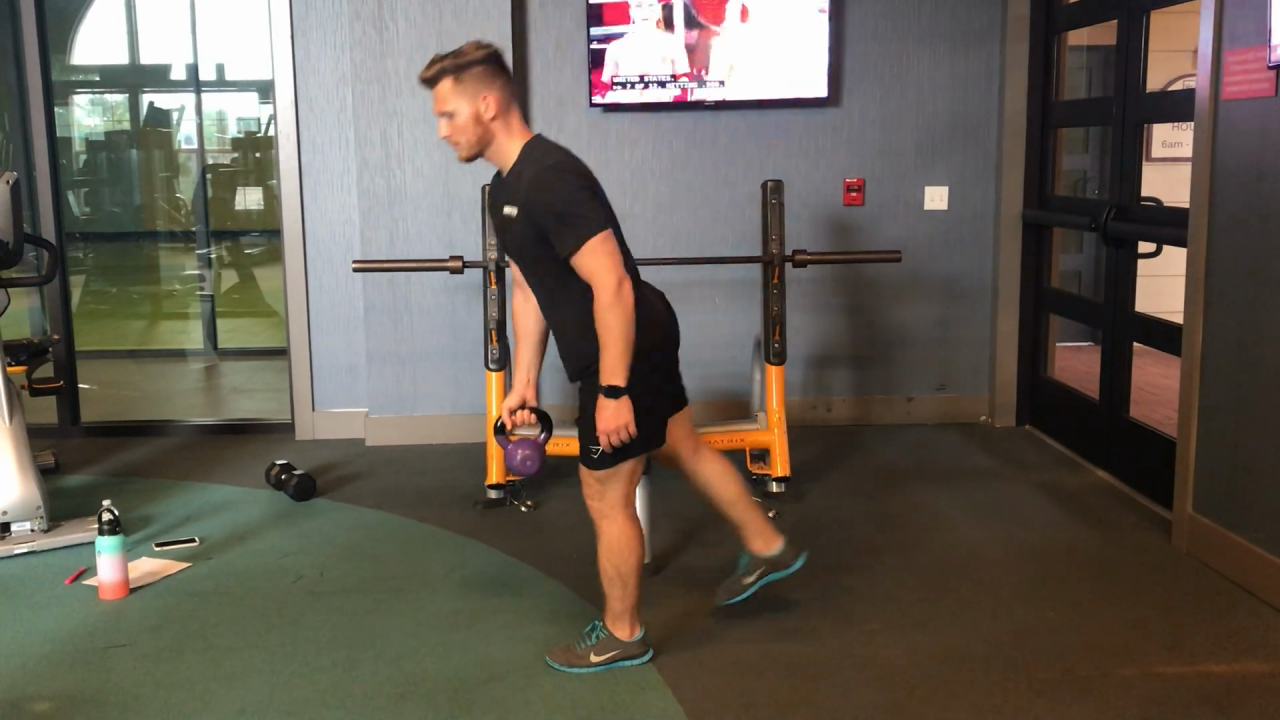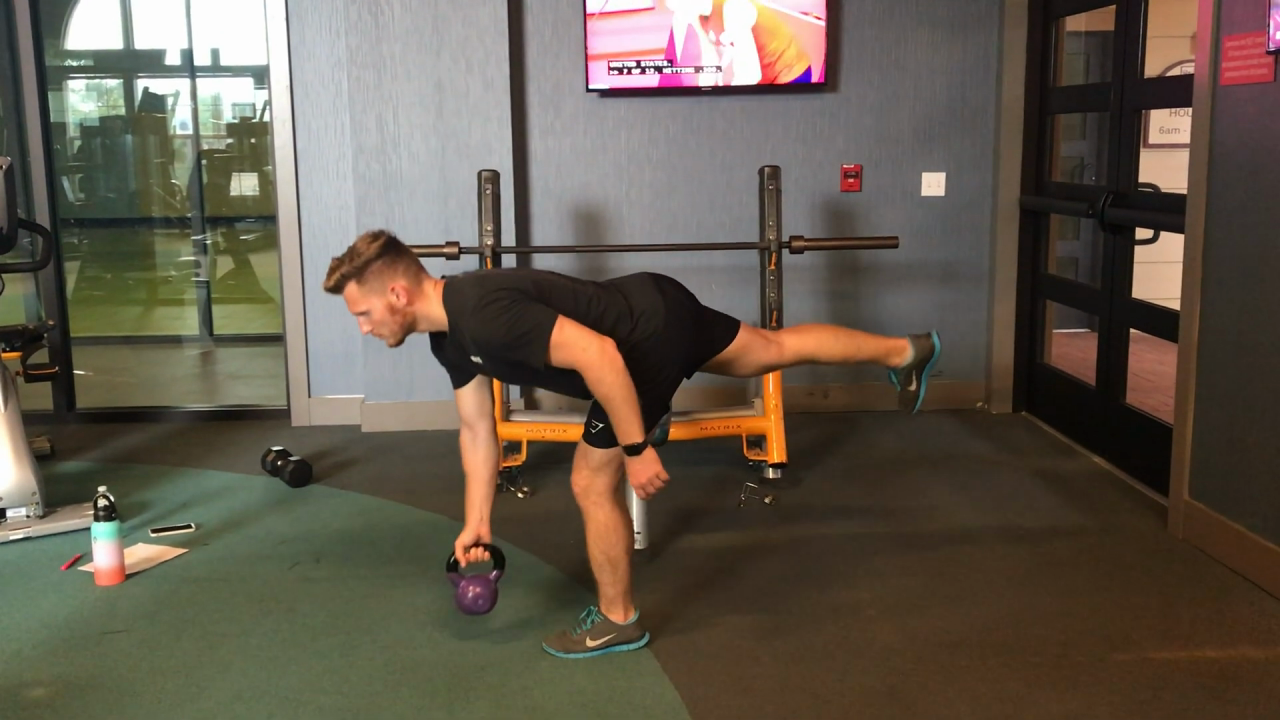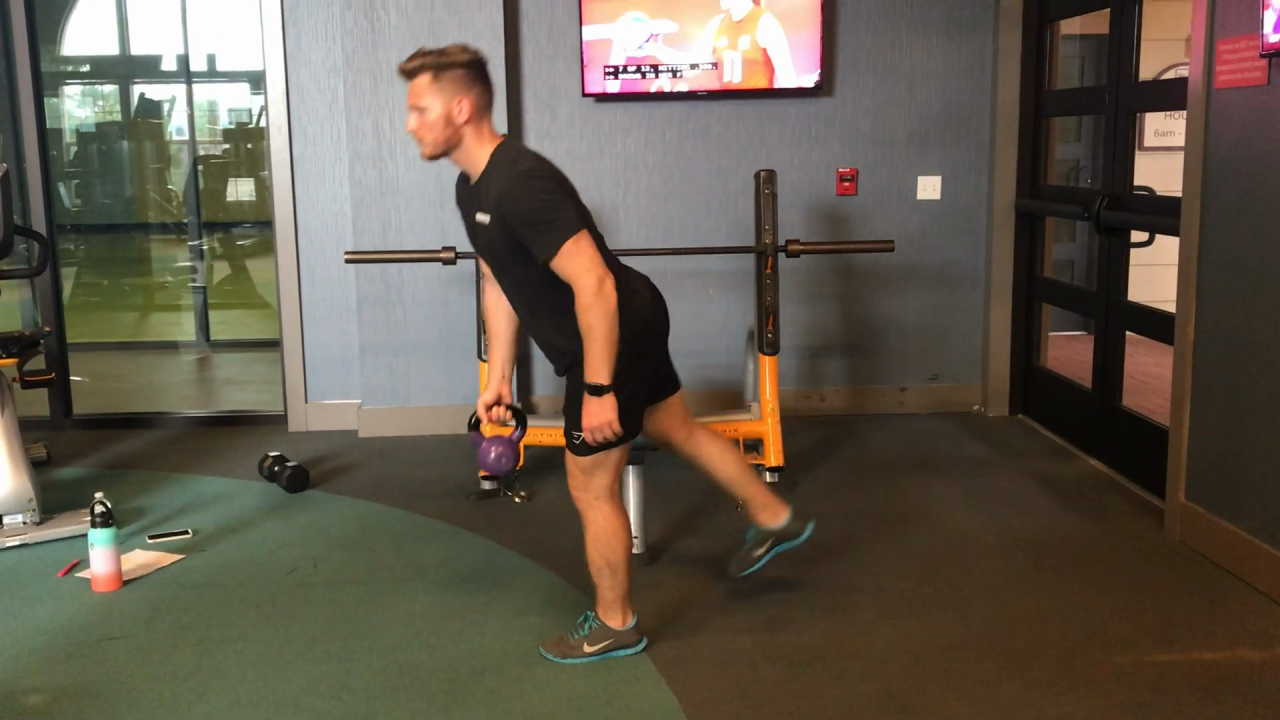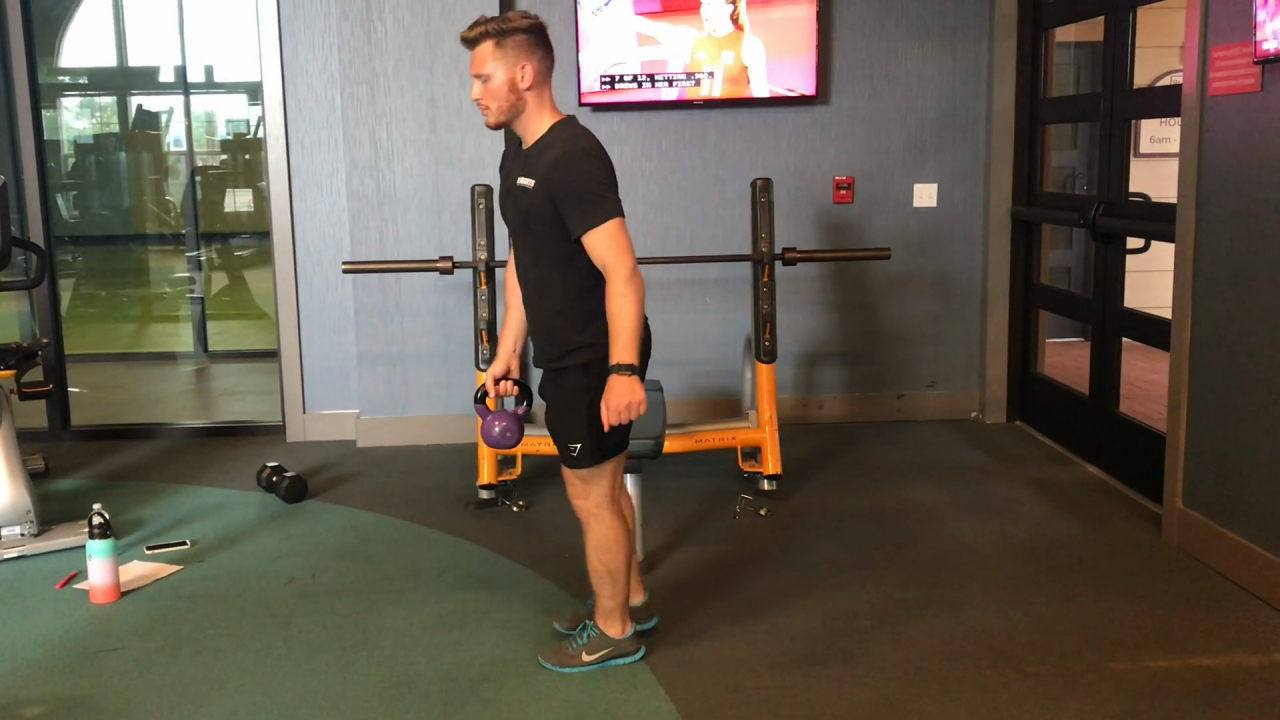
dt=1s
person 1, frame 1
left shoulder: (547, 179)
right shoulder: (503, 187)
left elbow: (614, 286)
right elbow: (528, 291)
left wrist: (612, 393)
right wrist: (523, 385)
left hip: (626, 348)
right hip: (638, 340)
left knee: (606, 494)
right knee: (683, 448)
left ankle: (620, 637)
right ankle: (767, 547)
person 1, frame 2
left shoulder: (485, 316)
right shoulder: (450, 336)
left elbow: (598, 357)
right elbow: (477, 430)
left wrist: (637, 448)
right wrist: (477, 523)
left hip: (650, 334)
right hip: (657, 308)
left knee: (591, 482)
right knee: (773, 349)
left ankle: (617, 621)
right ankle: (903, 353)
person 1, frame 3
left shoulder: (520, 184)
right shoulder: (472, 185)
left elbow: (594, 285)
right elbow: (500, 287)
left wrist: (598, 391)
right wrist: (499, 380)
left hip: (616, 334)
right hip: (629, 326)
left knee: (591, 487)
right knee: (679, 430)
left ankle: (614, 626)
right ankle: (776, 520)
person 1, frame 4
left shoulder: (572, 159)
right shoulder: (518, 156)
left elbow: (621, 272)
left wrist: (624, 369)
right wrist: (507, 351)
left hip: (592, 358)
right hip: (568, 353)
left knee: (591, 496)
right knee: (601, 482)
left ankle: (613, 633)
right ankle: (628, 596)
